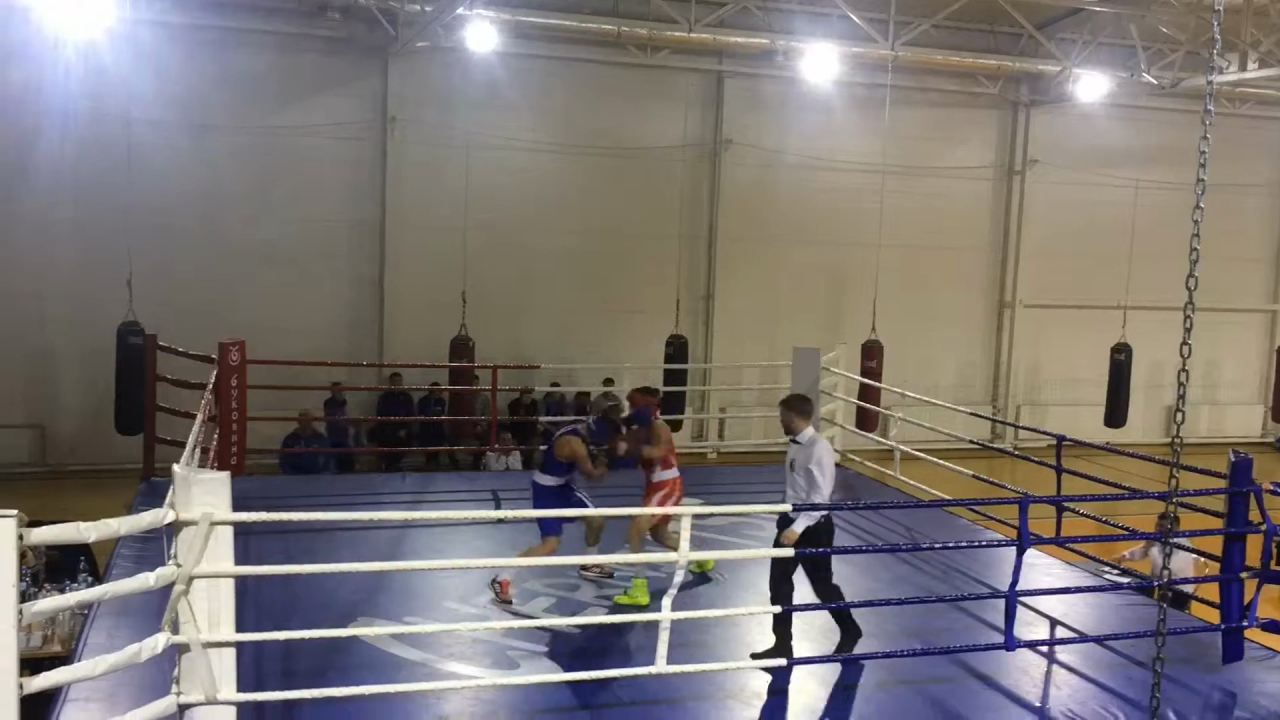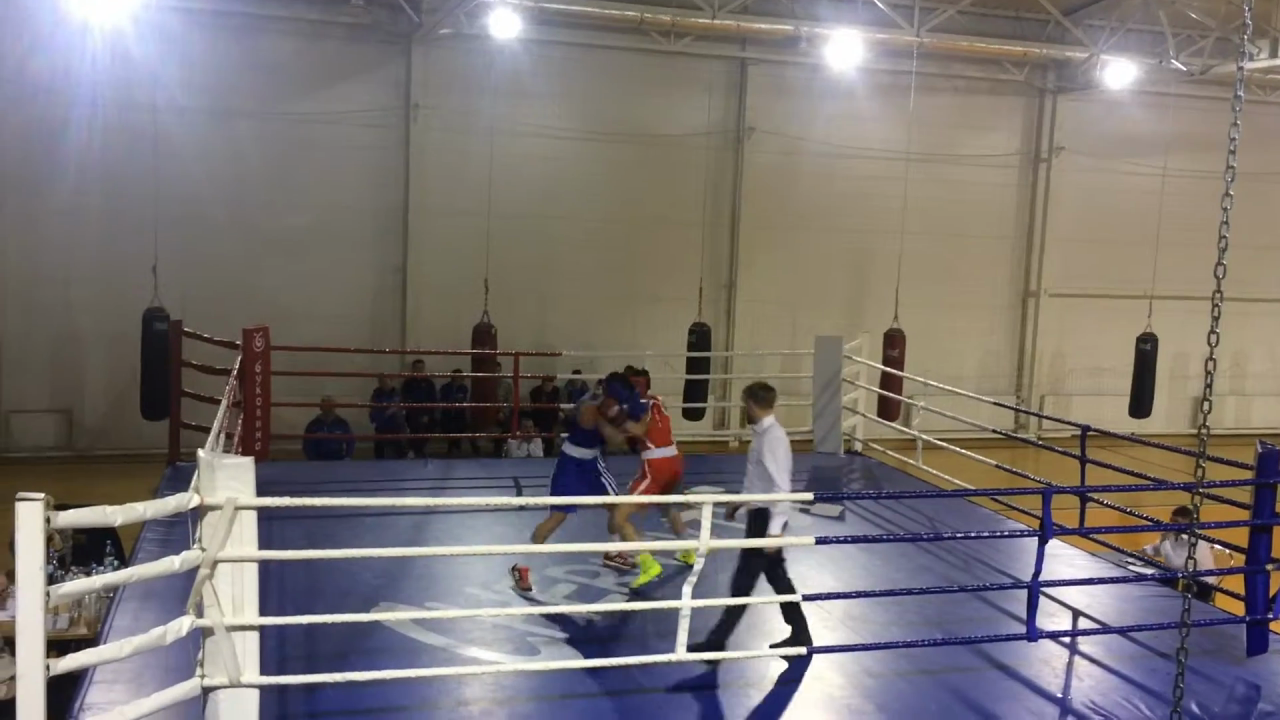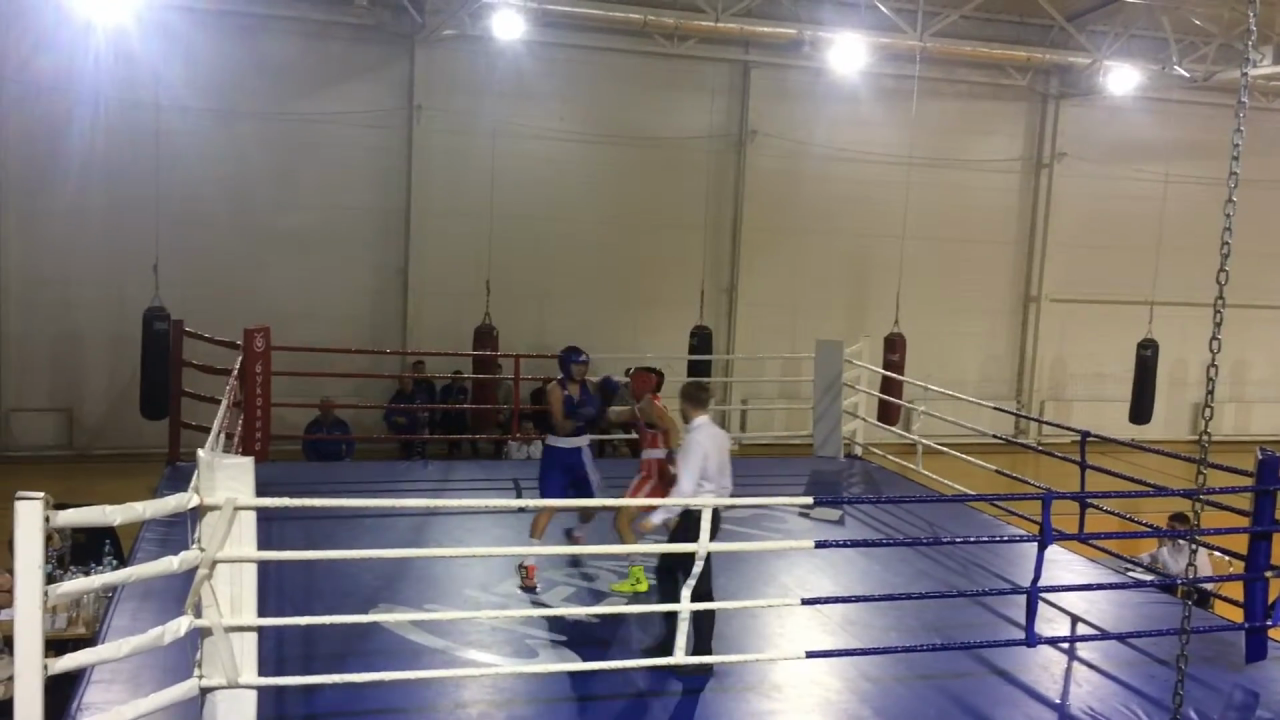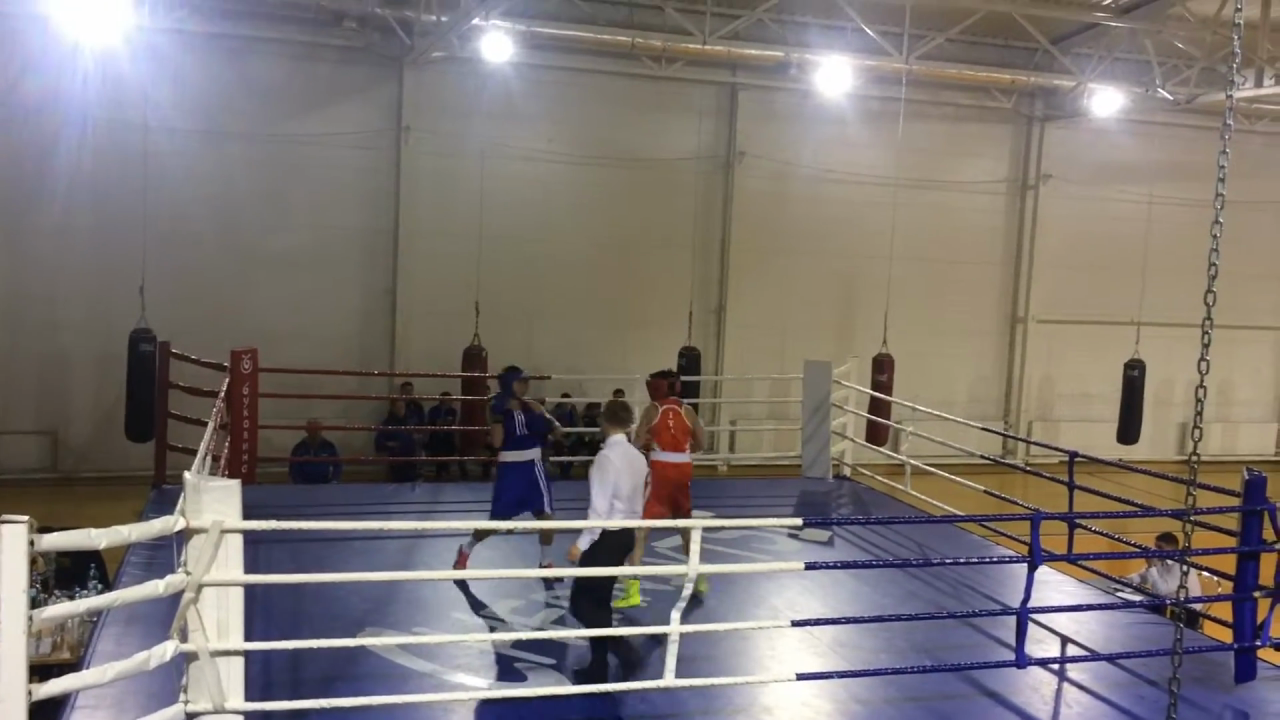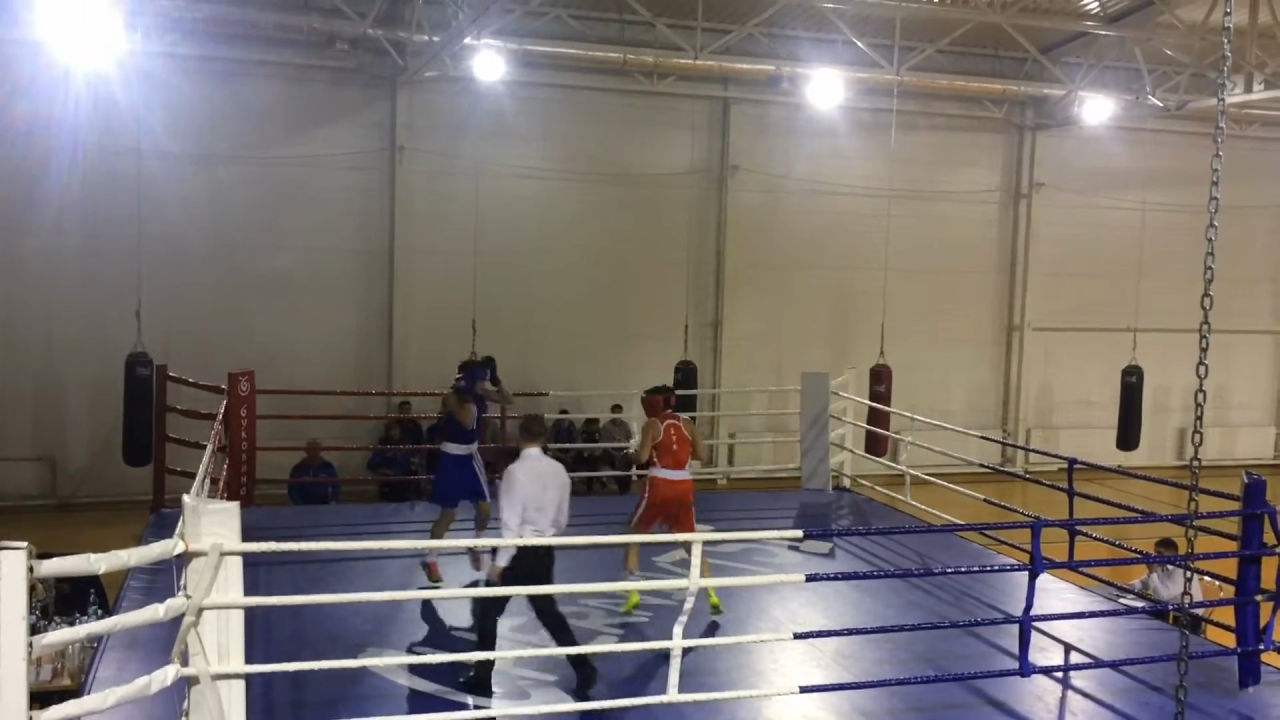
dt=0.4s
person 1, frame 1
left shoulder: (819, 449)
right shoulder: (794, 446)
left elbow: (820, 497)
left wrist: (797, 528)
left hip: (814, 527)
right hip: (790, 521)
left knee: (823, 586)
right knee: (778, 583)
left ankle: (850, 632)
right ankle: (781, 645)
person 1, frame 2
left shoulder: (772, 438)
right shoulder: (765, 434)
left elbow: (781, 487)
left wrist: (775, 528)
right wrist: (739, 502)
left hip: (765, 518)
right hip: (761, 514)
left knee: (743, 581)
right knee: (776, 576)
left ankle: (716, 644)
right ankle: (799, 634)
person 1, frame 3
left shoulder: (696, 439)
right shoulder: (719, 435)
left elbow: (684, 489)
right elbow: (726, 483)
left wrist: (655, 519)
left hip: (695, 518)
right hip: (708, 514)
left knee: (698, 587)
right knee: (667, 571)
left ankle: (702, 656)
right ankle: (669, 642)
person 1, frame 4
left shoulder: (607, 457)
right shoulder: (638, 457)
left elbow: (600, 508)
left wrist: (581, 543)
left hip: (606, 538)
right hip: (626, 536)
left knee: (582, 603)
right knee: (598, 602)
left ankle: (625, 653)
right ankle: (598, 667)
person 1, frame 5
left shoulder: (515, 471)
right shoulder: (559, 471)
left elbow: (510, 522)
right elbow: (560, 518)
left wrist: (500, 561)
left hip: (521, 552)
right hip: (545, 551)
left knee: (488, 613)
right knee: (549, 613)
left ankle: (482, 679)
right ankle: (584, 671)
person 2, frame 1
left shoulder: (659, 427)
right shoulder: (638, 429)
left elbow: (659, 452)
left wrist: (636, 449)
left hip: (669, 487)
right hip: (659, 487)
left knee: (636, 530)
right knee: (659, 534)
left ankle: (639, 591)
right ankle: (702, 560)
person 2, frame 2
right shoulder: (656, 403)
left elbow: (638, 432)
left hip: (655, 468)
right hip: (673, 464)
left knee: (618, 518)
right knee: (668, 507)
left ankle: (648, 564)
right ankle: (688, 552)
person 2, frame 3
left shoulder: (649, 406)
right shoulder: (640, 407)
left elbow: (672, 428)
right elbow: (616, 416)
left wrist: (670, 462)
left hip: (656, 468)
right hip: (655, 467)
left knee: (622, 519)
left ankle: (637, 577)
person 2, frame 4
left shoulder: (652, 409)
right shoulder: (688, 412)
left elbow: (639, 441)
right elbow: (700, 444)
left hip: (658, 469)
right hip: (684, 470)
left knee: (639, 529)
right knee: (686, 526)
left ankle: (633, 591)
right ankle: (699, 580)
person 2, frame 5
left shoulder: (652, 425)
right shoulder: (687, 424)
left elbow: (642, 457)
right elbow: (701, 455)
left wrist: (639, 456)
left hip: (658, 488)
right hip: (684, 487)
right knee: (691, 543)
left ankle: (633, 594)
right ankle: (711, 594)
person 3, frame 1
left shoulder: (582, 429)
right shoulder: (575, 446)
right elbow: (593, 475)
right wrist: (602, 464)
left hip: (562, 485)
right hip: (546, 489)
left knee: (597, 521)
right knee: (551, 544)
left ankle: (589, 565)
right ankle: (501, 580)
person 3, frame 2
left shoulder: (607, 404)
right shoulder: (594, 410)
right elbow: (614, 439)
left hip: (591, 460)
right hip: (572, 463)
right knee: (558, 516)
right ankle: (521, 567)
person 3, frame 3
left shoulder: (589, 386)
right shoulder: (555, 390)
left elbow: (600, 415)
right elbow: (560, 428)
left wrist: (598, 406)
right wrist: (578, 418)
left hip: (580, 451)
right hip: (557, 452)
right knee: (549, 507)
left ankle: (576, 533)
right ankle: (528, 564)
person 3, frame 4
left shoulder: (532, 407)
right shoulder: (500, 409)
left elbow: (558, 433)
right elbow: (496, 443)
left wrist: (550, 424)
right wrist: (498, 418)
left hip: (532, 466)
right hip: (509, 468)
left knee: (546, 518)
right knee: (497, 521)
left ankle: (546, 562)
right ankle: (466, 551)
person 3, frame 5
left shoulder: (480, 394)
right shoulder: (451, 397)
left elbow: (507, 400)
right elbow: (466, 421)
left wrist: (495, 379)
right wrist: (466, 396)
left hip: (471, 456)
right hip: (452, 458)
left knee: (484, 509)
right knee: (448, 512)
left ankle: (475, 547)
right ankle: (430, 561)
